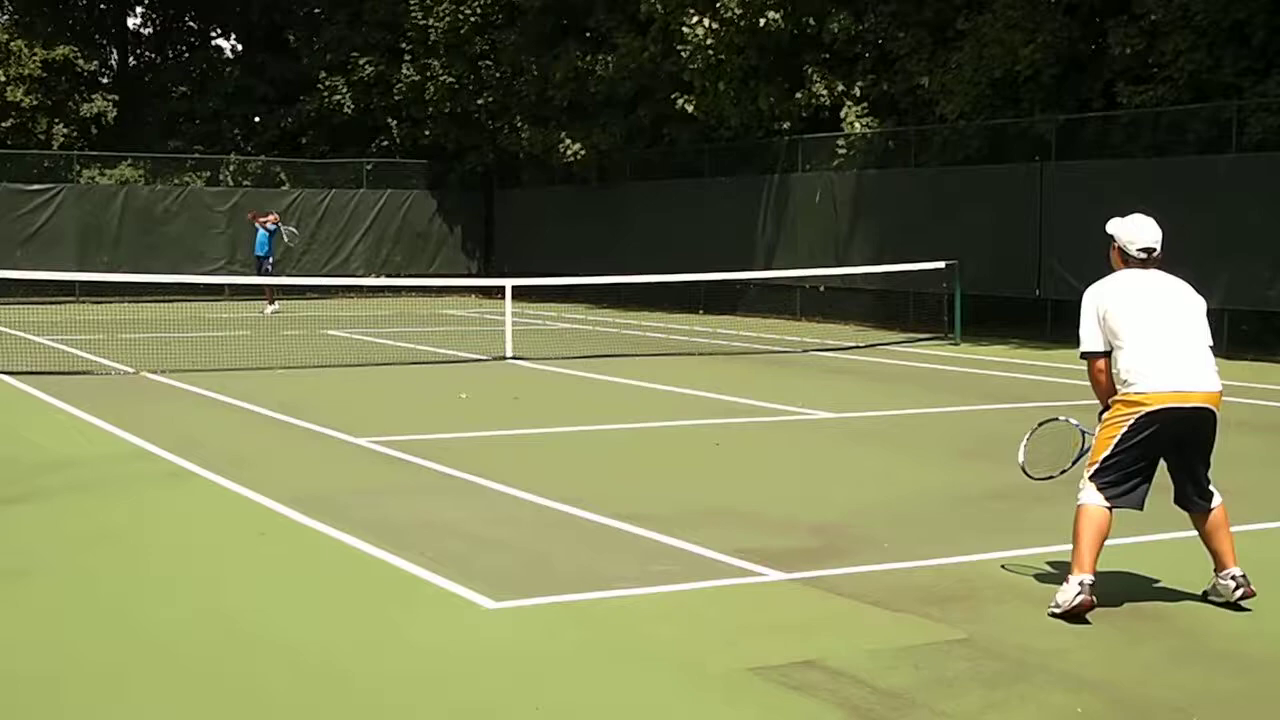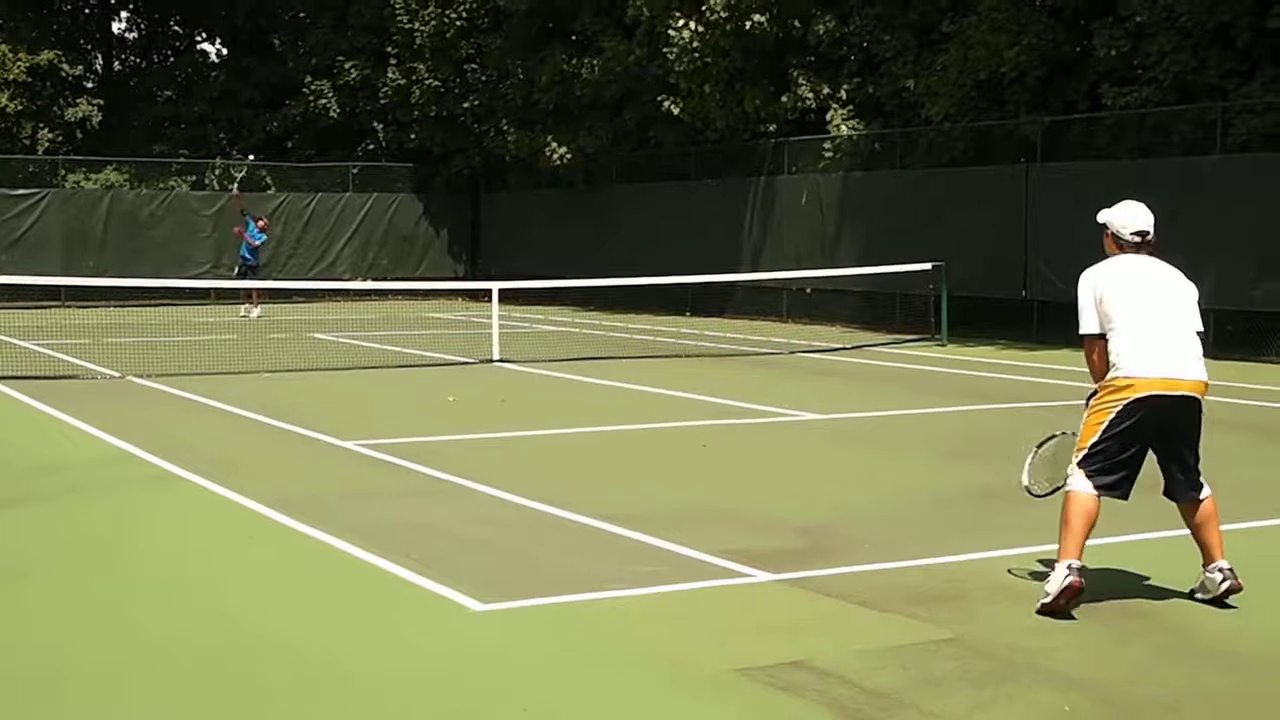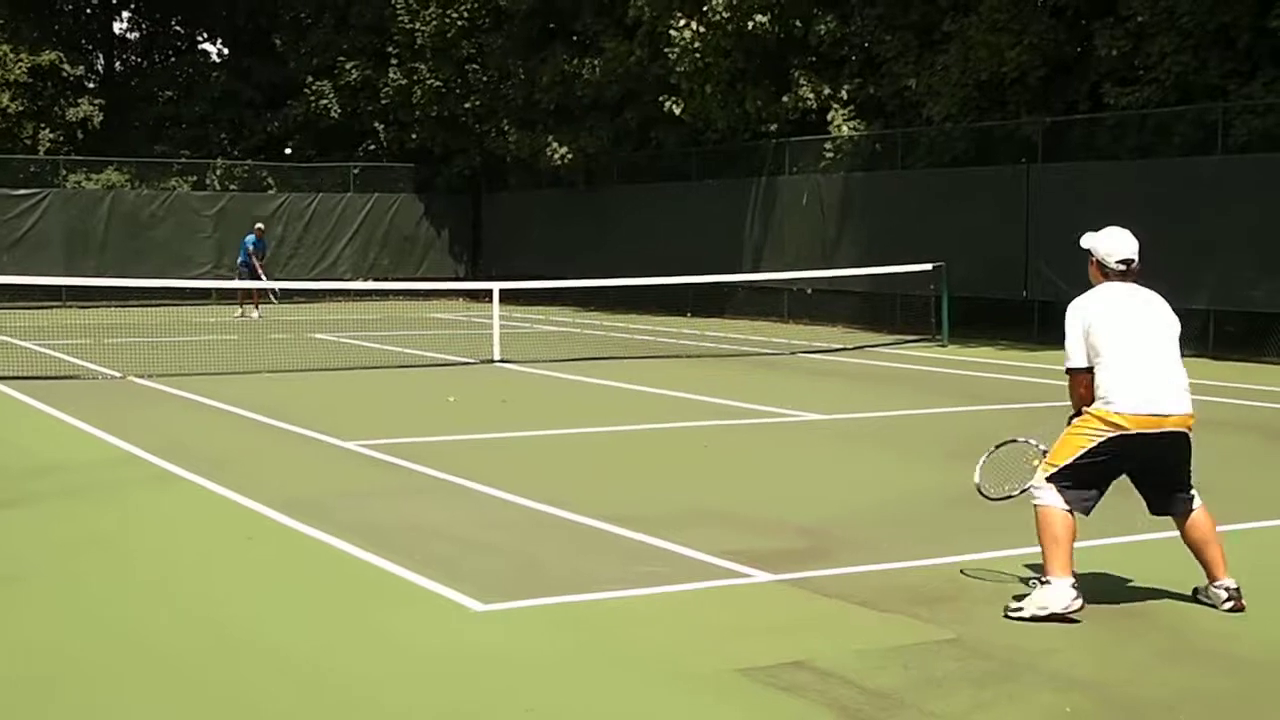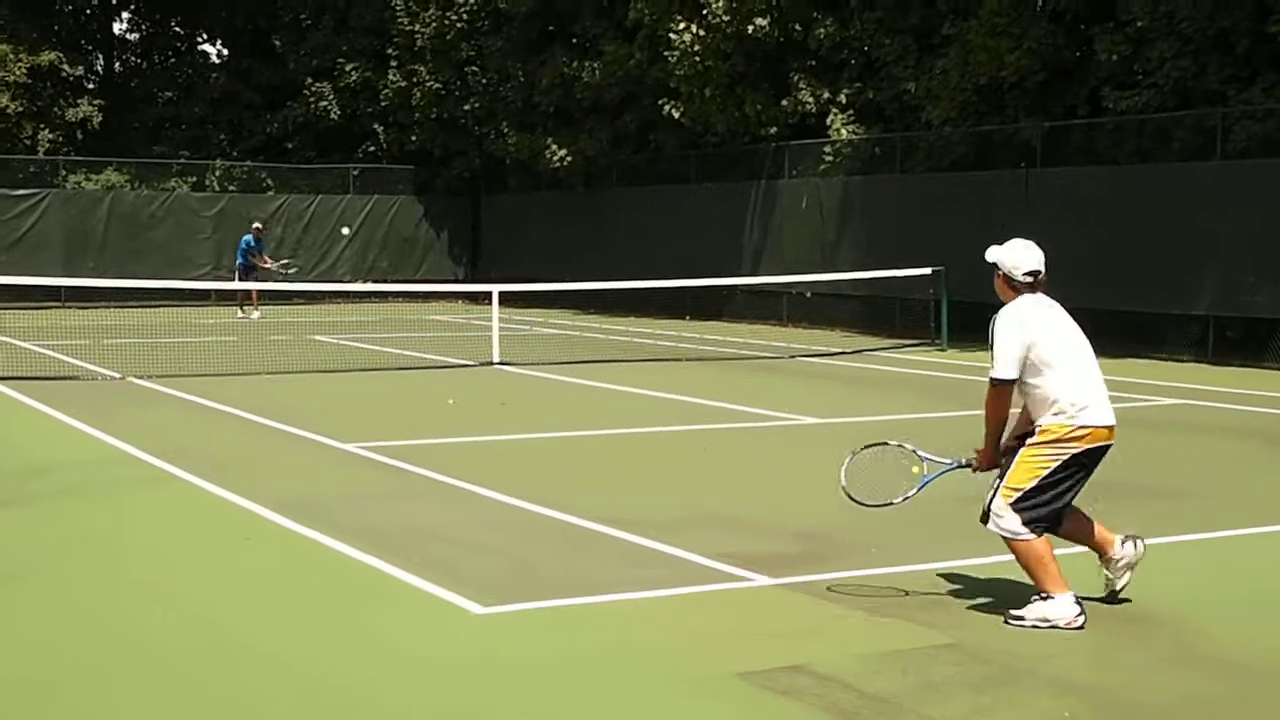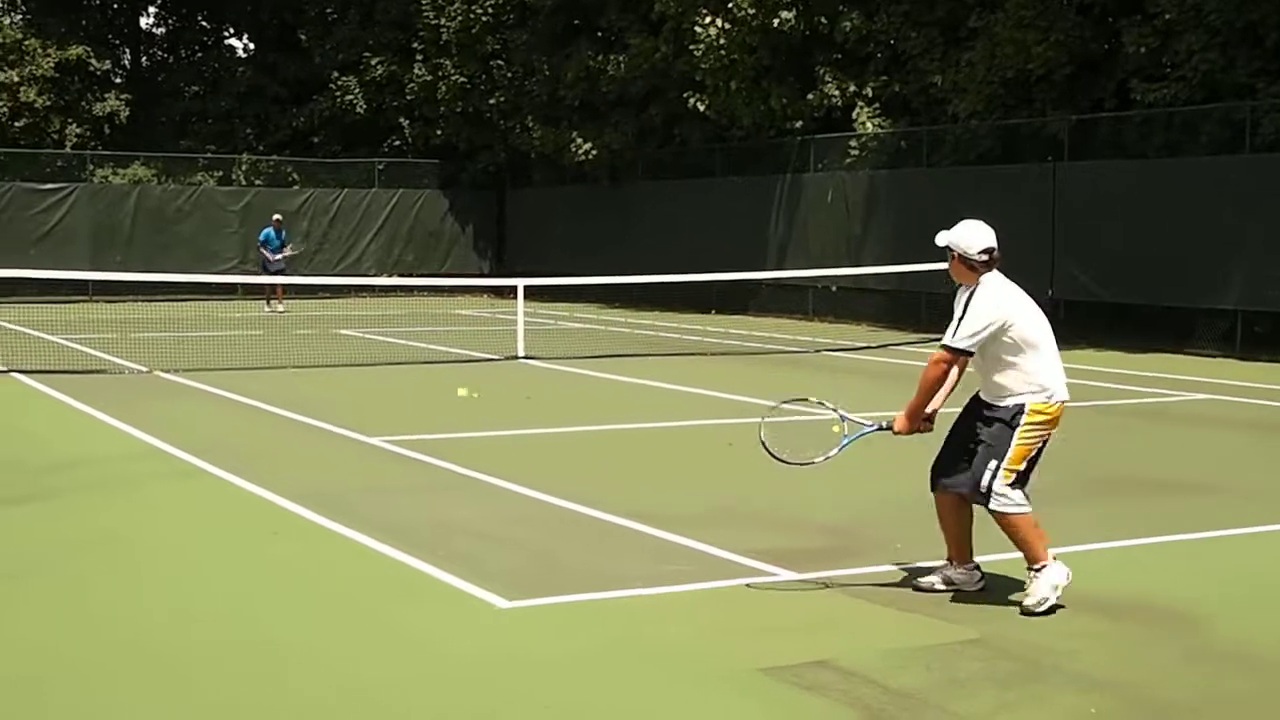
dt=0.3s
person 1, frame 1
left shoulder: (1099, 293)
right shoulder: (1185, 290)
left elbow: (1099, 368)
right elbow: (1199, 351)
left wrist: (1113, 412)
left hip: (1145, 398)
right hip: (1204, 396)
left knee: (1098, 487)
right knee: (1199, 491)
left ankle: (1080, 583)
right ankle: (1230, 577)
person 1, frame 2
left shoulder: (1096, 276)
right shoulder: (1178, 278)
left elbow: (1095, 350)
right elbow: (1190, 337)
left wrist: (1106, 396)
left hip: (1134, 384)
right hip: (1190, 384)
left knee: (1087, 475)
right knee: (1188, 483)
left ankle: (1067, 570)
right ankle: (1218, 571)
person 1, frame 3
left shoulder: (1084, 306)
right shoulder: (1158, 304)
left elbow: (1080, 381)
left wrist: (1080, 427)
left hip: (1122, 417)
right hip: (1176, 419)
left knee: (1049, 487)
right knee: (1181, 501)
left ankle: (1059, 588)
right ankle: (1223, 585)
person 1, frame 4
left shoulder: (1010, 317)
right shoulder: (1046, 310)
left elbow: (1000, 393)
left wrist: (988, 448)
right wrist: (1009, 444)
left hip: (1073, 428)
right hip: (1092, 422)
left knee: (1005, 513)
right knee: (1042, 509)
left ankle: (1060, 603)
right ankle: (1117, 549)
person 1, frame 5
left shoulder: (988, 296)
right shoulder: (971, 292)
left elbow: (941, 361)
right elbow: (955, 359)
left wrist: (911, 414)
right wrist: (932, 407)
left hip: (1032, 405)
right hip: (991, 401)
left knee: (993, 490)
right knee: (946, 479)
left ankle: (1046, 567)
right ankle: (960, 569)
